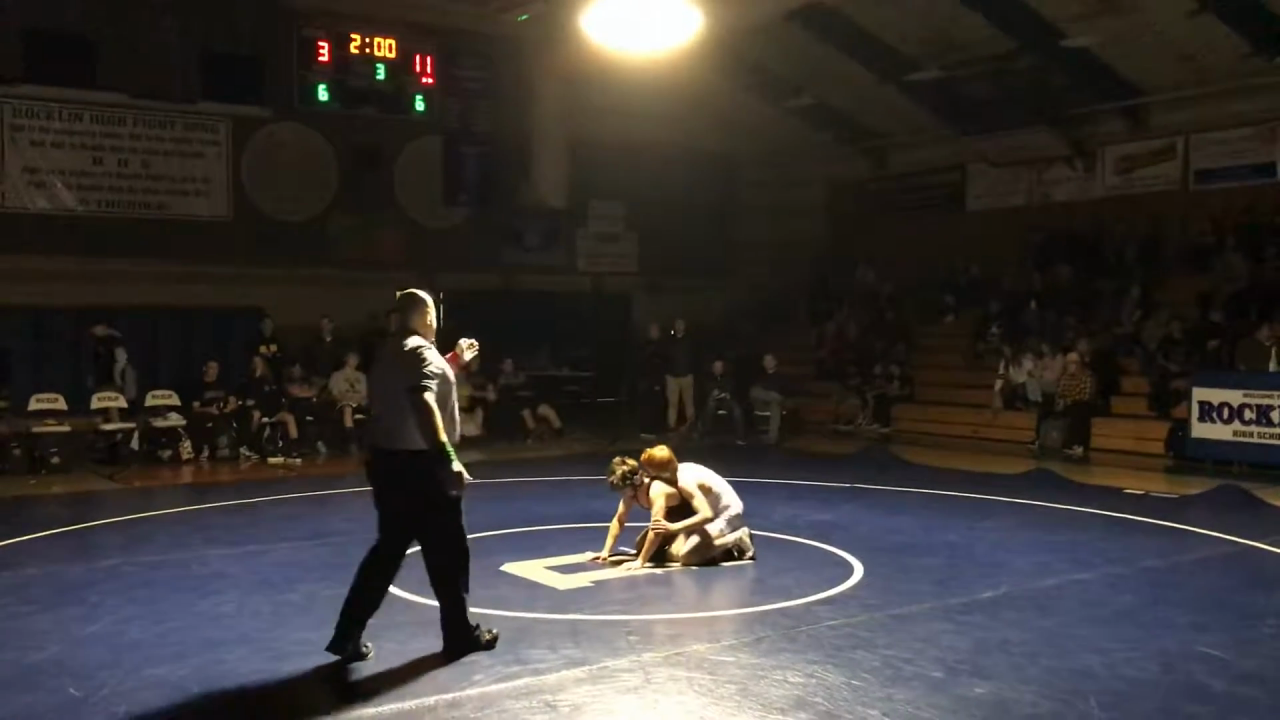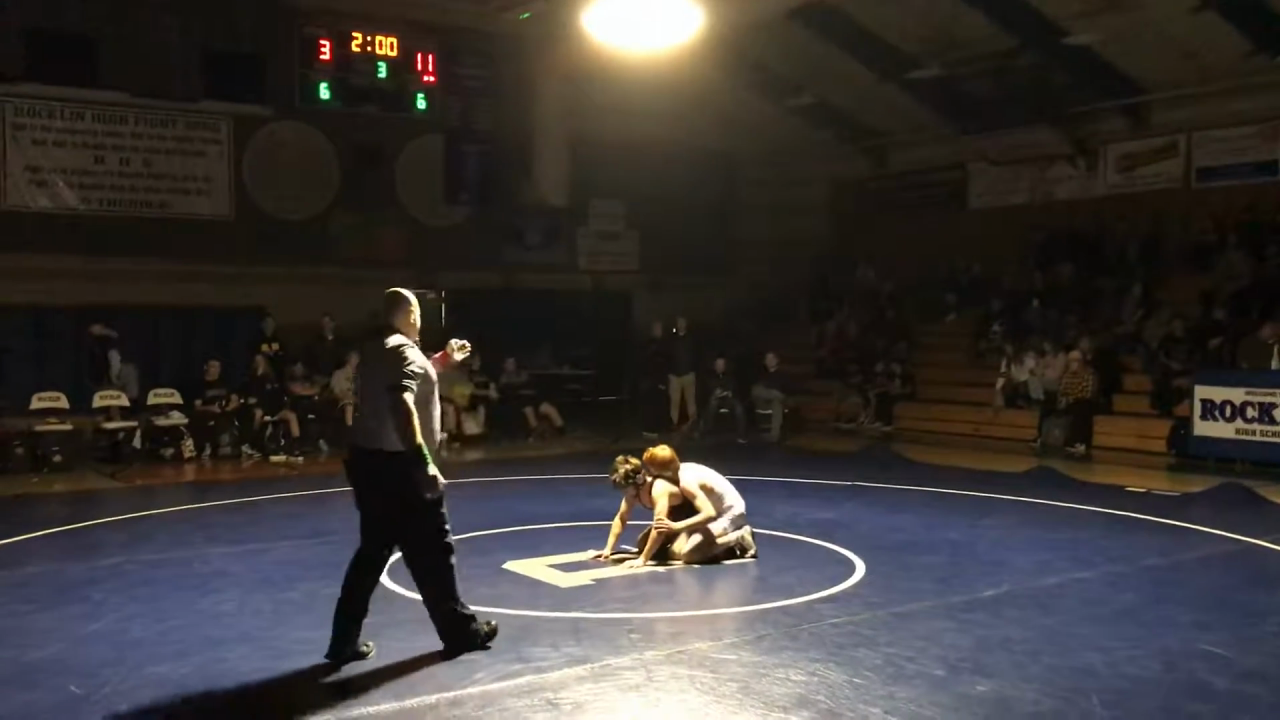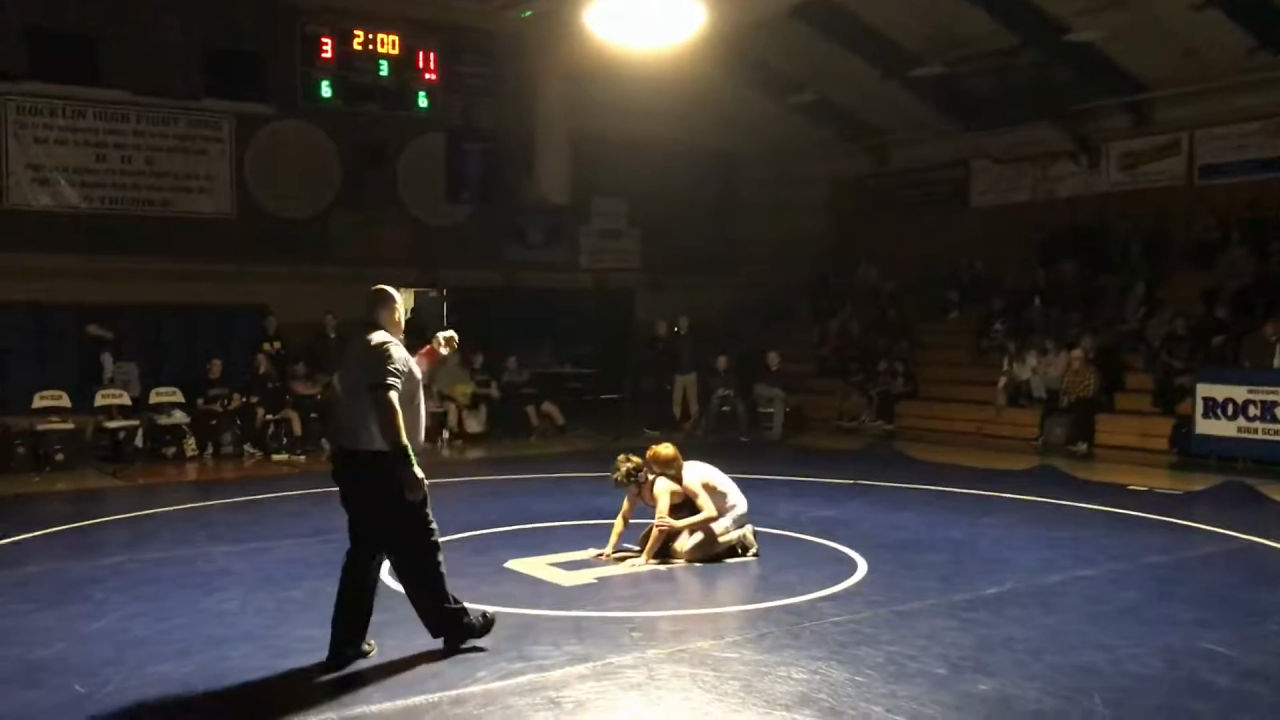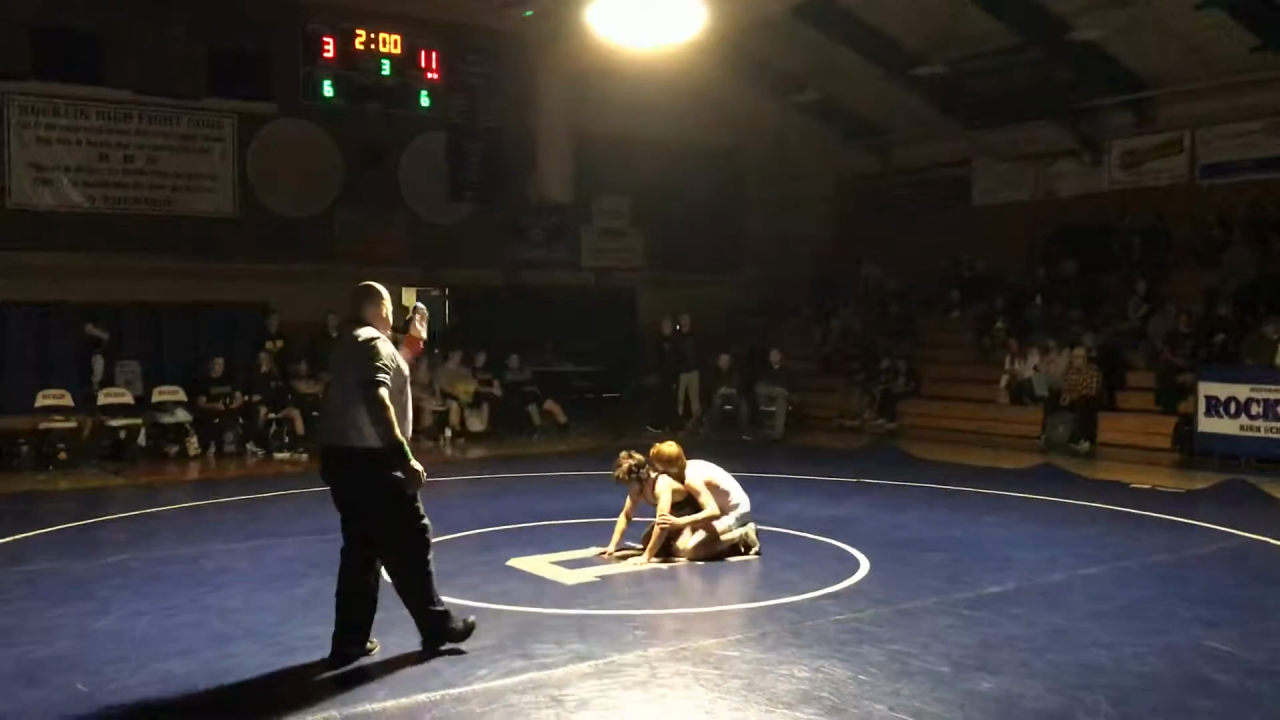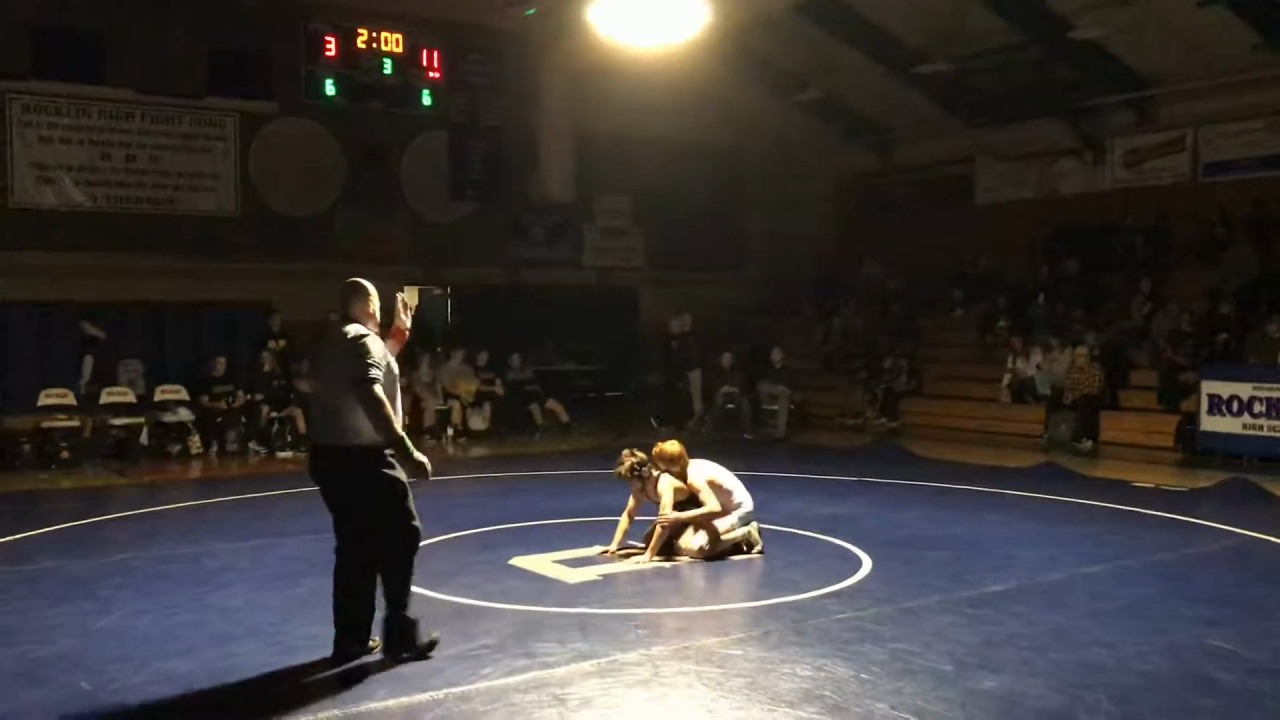
dt=0.1s
person 1, frame 1
left shoulder: (391, 352)
right shoulder: (421, 351)
right elbow: (424, 404)
left wrist: (452, 361)
right wrist: (449, 458)
left hip: (386, 459)
right hip: (419, 463)
left knee: (389, 547)
right knee: (448, 548)
left ankle: (347, 636)
right ankle: (461, 634)
person 1, frame 2
left shoulder: (374, 351)
right shoulder: (401, 350)
right elbow: (402, 405)
left wrist: (443, 359)
right wrist: (424, 460)
left hip: (367, 460)
right hip: (397, 463)
left knee: (373, 549)
right knee: (432, 547)
left ankle: (345, 639)
right ankle: (460, 629)
person 1, frame 3
left shoulder: (360, 348)
right shoulder: (385, 347)
right elbow: (386, 404)
right wrist: (408, 461)
left hip: (353, 460)
right hip: (380, 463)
left knee: (365, 551)
right knee: (418, 546)
left ankle: (347, 642)
right ankle: (452, 624)
person 1, frame 4
left shoulder: (348, 344)
right shoulder: (373, 343)
right elbow: (377, 401)
right wrist: (405, 456)
left hip: (341, 457)
right hip: (371, 459)
left knee: (361, 549)
right knee: (409, 541)
left ankle: (350, 640)
right ankle: (436, 625)
person 1, frame 5
left shoulder: (334, 343)
right shoulder: (361, 340)
right elbow: (371, 397)
left wrist: (401, 330)
right wrist: (408, 450)
left hip: (330, 456)
right hip: (363, 458)
left knee: (354, 548)
right knee: (401, 537)
left ankle: (351, 638)
right ankle: (401, 634)
person 2, frame 1
left shoulder: (685, 481)
right shoulder: (672, 473)
left elbow: (706, 515)
left wrist: (673, 528)
left hip: (727, 513)
right hip: (714, 509)
left knee: (685, 555)
left ankle: (736, 539)
person 2, frame 2
left shoulder: (686, 482)
right shoulder: (670, 475)
left elbow: (709, 514)
left wrist: (676, 527)
left hip: (730, 512)
right hip: (717, 509)
left knee: (686, 554)
left ankle: (738, 537)
person 2, frame 3
left shoulder: (689, 480)
left elbow: (711, 513)
left wrist: (672, 531)
left hip: (732, 511)
right hip: (718, 508)
left knee: (687, 552)
left ankle: (740, 536)
person 2, frame 4
left shoulder: (692, 478)
left elbow: (713, 512)
left wrist: (679, 522)
left hip: (736, 510)
right hip: (720, 506)
left knee: (690, 550)
left ankle: (743, 534)
person 2, frame 5
left shoulder: (694, 477)
left elbow: (714, 509)
left hip: (739, 509)
right hip: (724, 506)
left knee: (694, 548)
left ankle: (745, 533)
